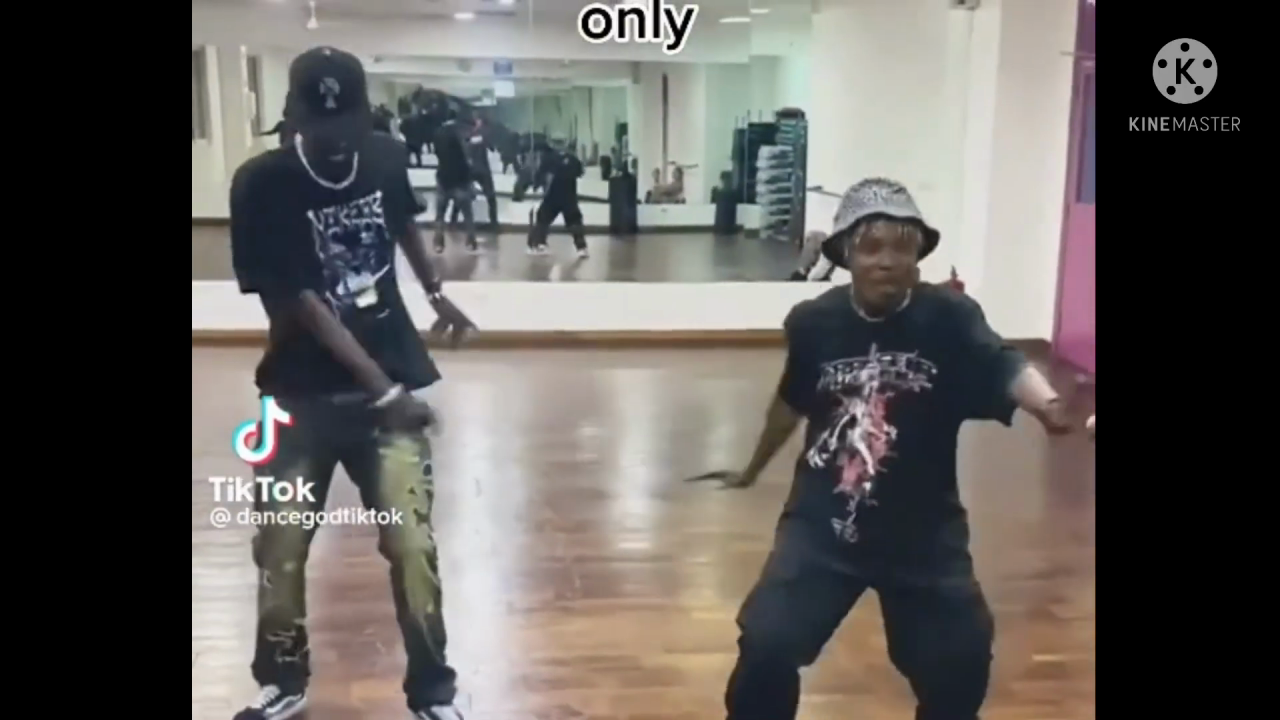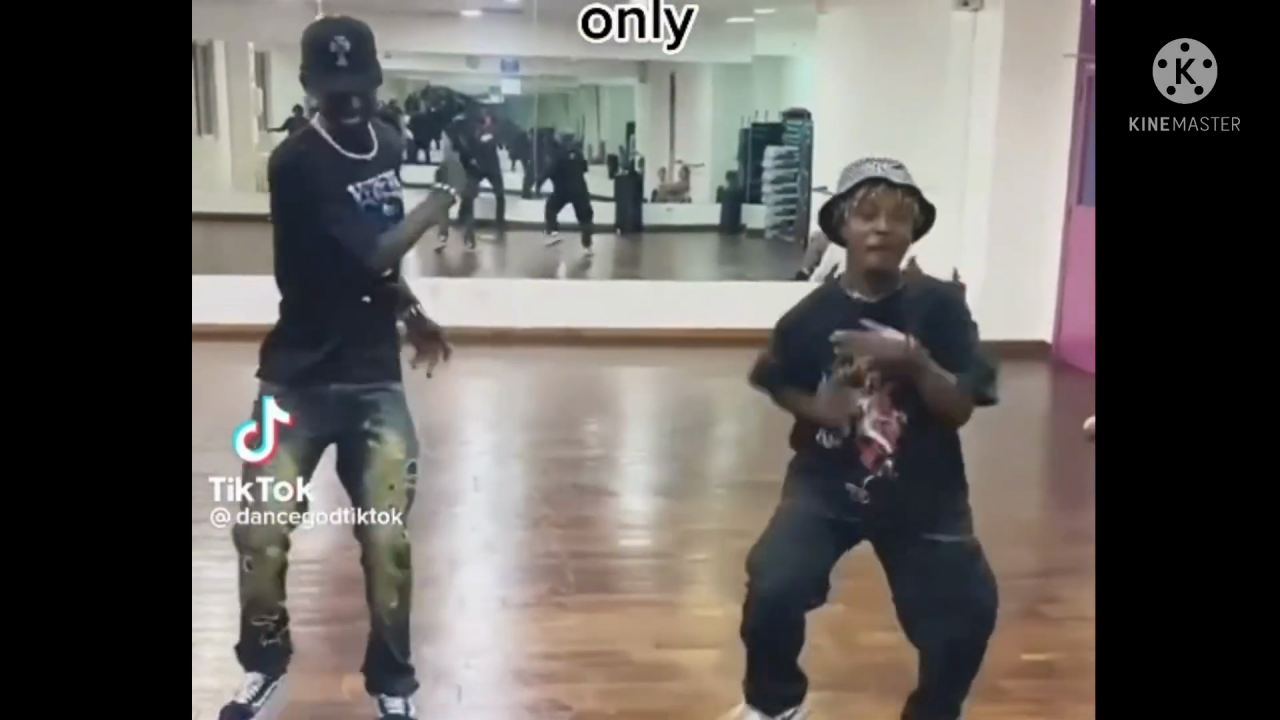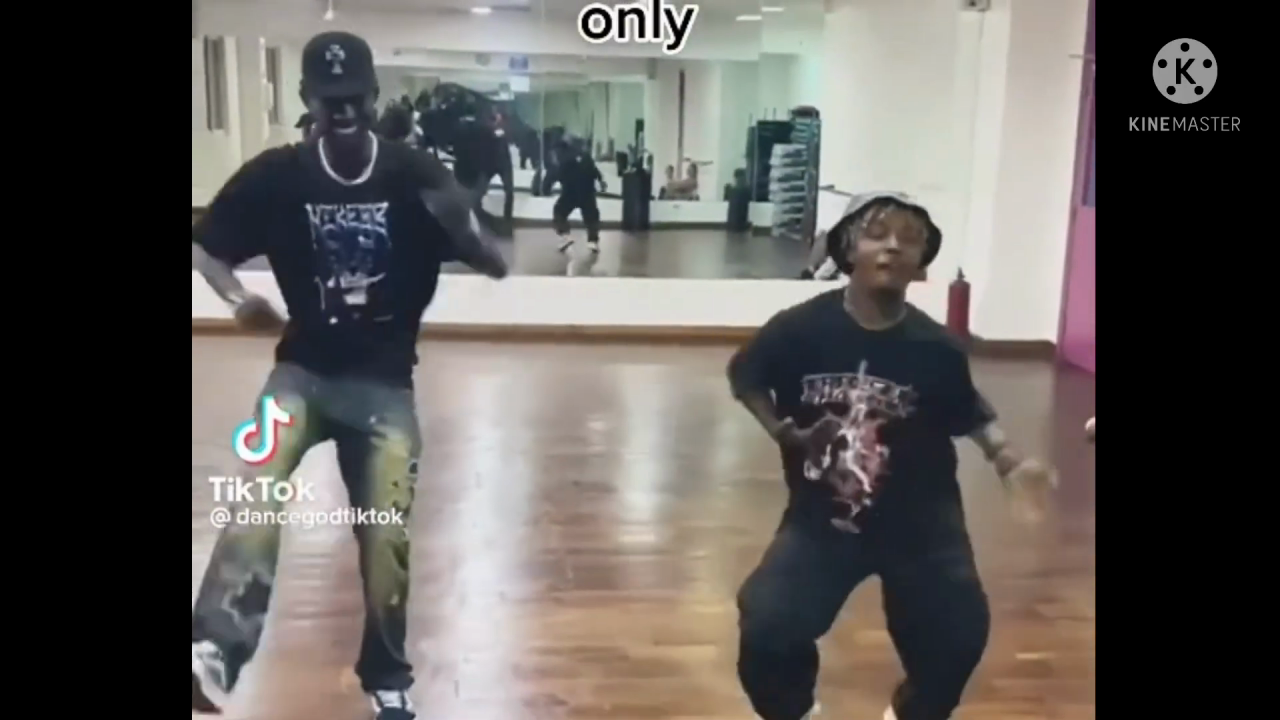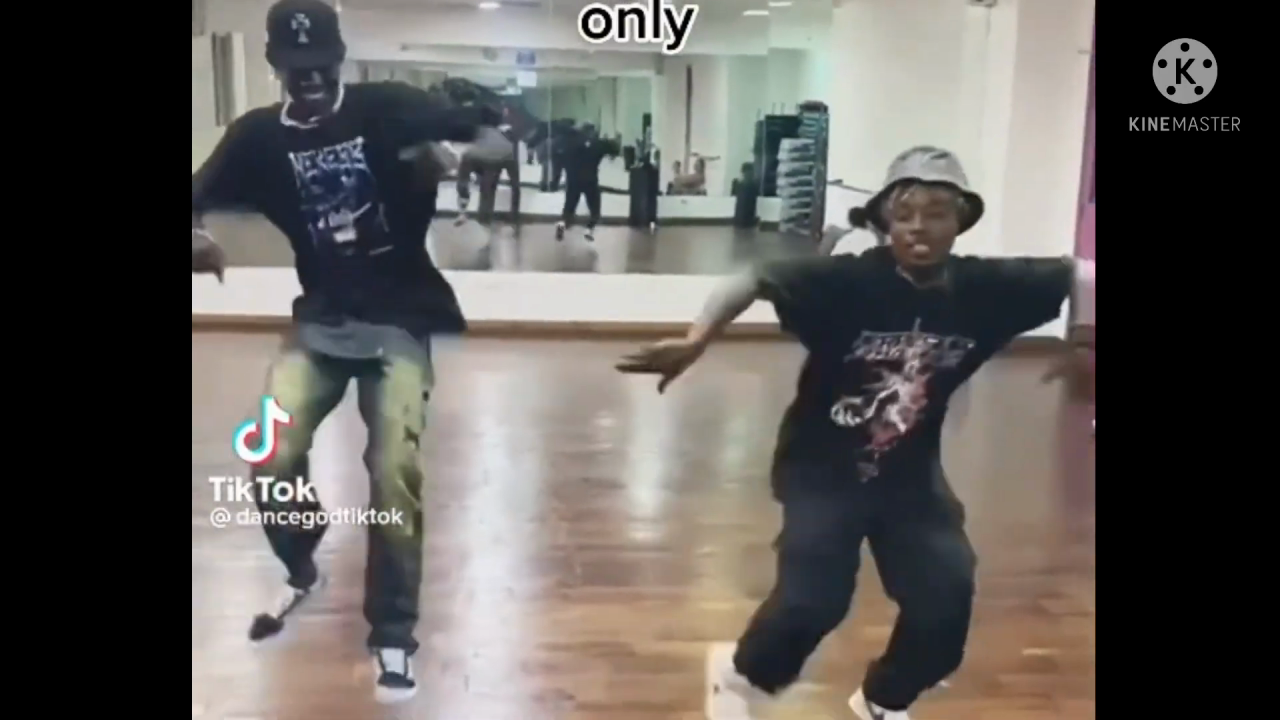
dt=0.2s
person 1, frame 1
left shoulder: (385, 159)
right shoulder: (260, 185)
right elbow: (304, 303)
left wrist: (434, 290)
right wrist: (384, 389)
left hip: (384, 393)
right hip: (299, 394)
left knee: (411, 548)
right knee: (281, 554)
person 1, frame 2
left shoulder: (384, 142)
right shoulder: (297, 164)
right elbow: (371, 254)
left wrist: (412, 312)
right wrist: (438, 202)
left hip: (374, 380)
right hip: (298, 377)
left knee: (387, 543)
right knee: (263, 534)
person 1, frame 3
left shoulder: (417, 174)
right shoulder: (274, 175)
left elbow: (495, 268)
right elbow: (205, 246)
left wrist: (461, 226)
right wrist: (236, 297)
left hip: (384, 380)
right hip: (306, 369)
left knee: (386, 541)
right knee: (261, 501)
right ankle: (217, 648)
person 1, frame 4
left shoulder: (392, 108)
right shoulder: (257, 136)
left elbow: (499, 144)
right elbow: (201, 201)
left wrist: (457, 151)
right wrist: (200, 237)
left hip: (399, 320)
right hip: (322, 317)
left knee: (393, 472)
right knee: (274, 460)
left ankle: (392, 637)
right ankle: (301, 572)
person 2, frame 1
left shoulder: (949, 316)
right shoulder: (811, 322)
left elbow: (1006, 369)
left wrist: (1049, 406)
right wrist: (753, 468)
left hip: (920, 529)
right hip: (822, 519)
left knee: (961, 654)
right knee: (767, 642)
person 2, frame 2
left shoulder: (940, 303)
right shoulder: (811, 316)
left elbow: (959, 408)
right elbow: (771, 382)
left wrist: (912, 360)
right wrist: (817, 407)
left hip: (923, 493)
right hip: (828, 484)
left knee: (968, 613)
right knee: (773, 591)
person 2, frame 3
left shoulder: (934, 348)
right shoulder: (801, 329)
left elbow: (970, 415)
right elbow: (746, 378)
left wrist: (1009, 461)
right wrist: (778, 429)
left hip: (919, 524)
right hip: (821, 520)
left knee: (959, 639)
right knee: (769, 628)
person 2, frame 4
left shoulder: (978, 287)
right shoulder: (846, 278)
left elbow: (1077, 273)
right elbow: (760, 280)
left wrist: (1087, 336)
right wrist: (694, 342)
left hip: (908, 476)
right hip: (817, 469)
left knee: (945, 598)
right knee: (814, 597)
